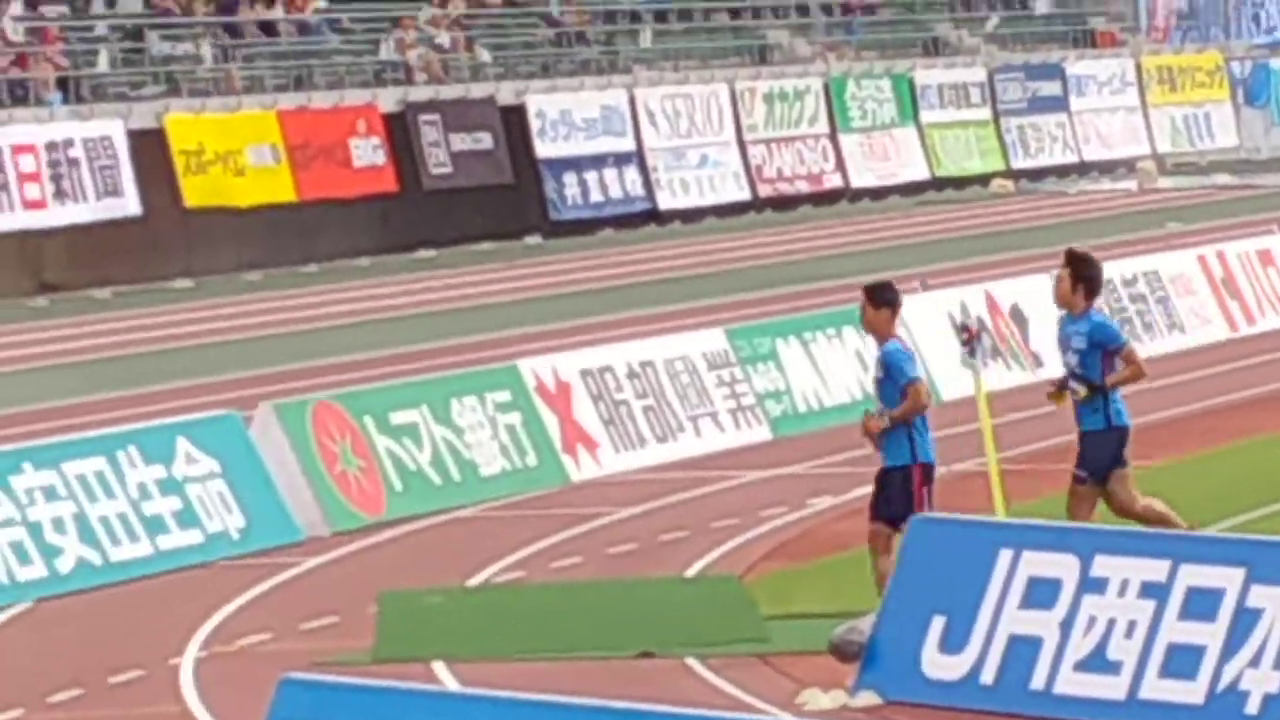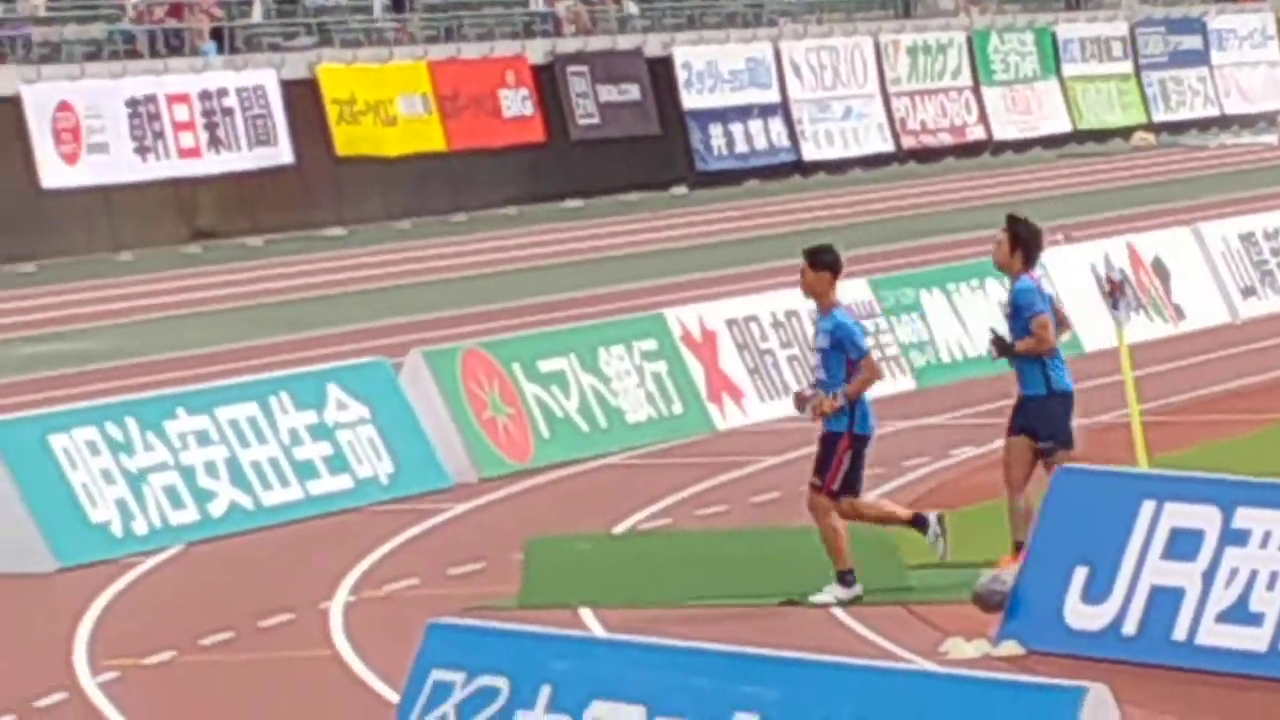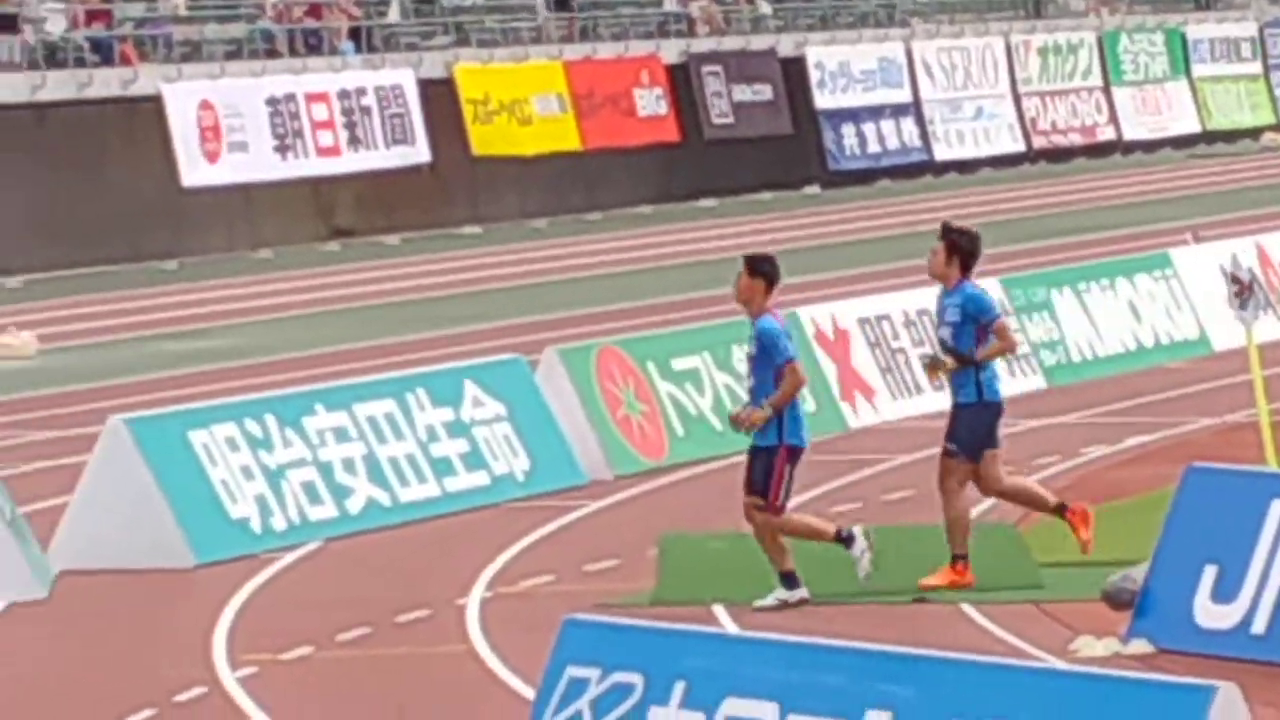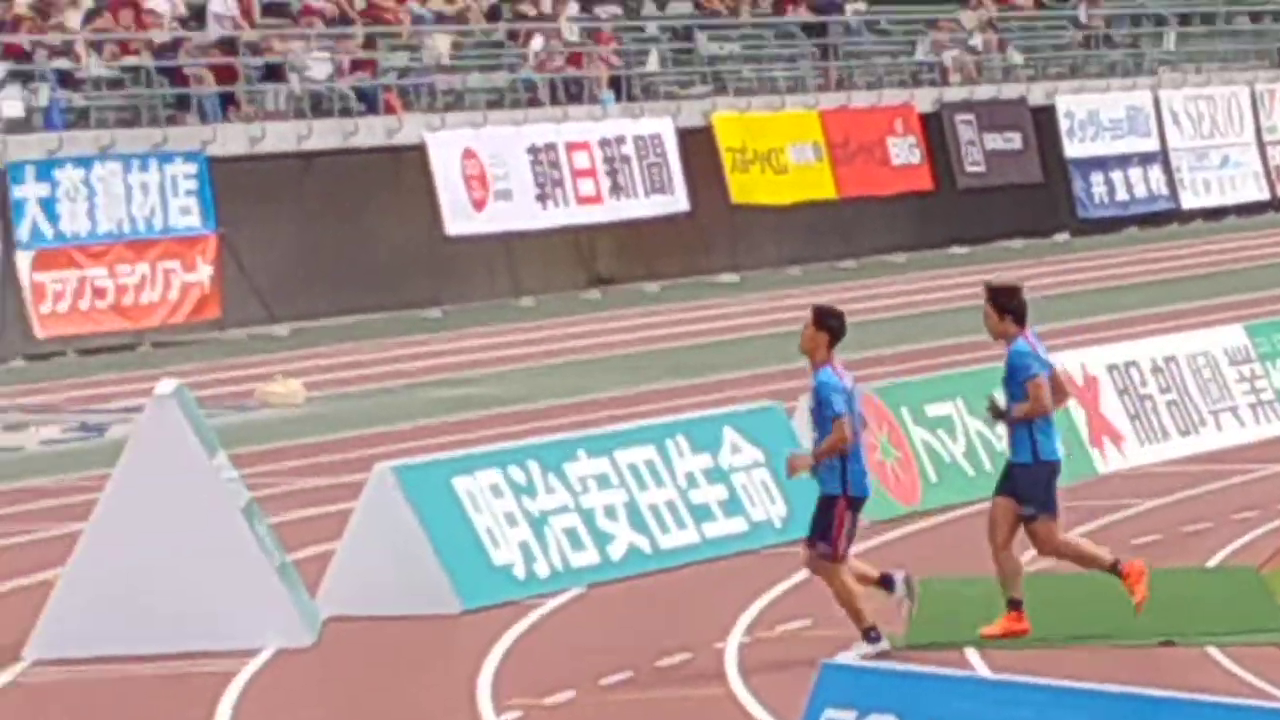
dt=0.4s
person 1, frame 1
left shoulder: (893, 352)
right shoulder: (891, 349)
left elbow: (921, 398)
right elbow: (915, 397)
left wrist: (884, 420)
left hip: (910, 459)
right hip: (896, 459)
right knee: (878, 537)
person 1, frame 2
left shoulder: (841, 323)
right shoulder: (823, 320)
left elbow: (871, 372)
left wrist: (836, 399)
right wrist: (813, 393)
left hip: (847, 426)
right hip: (839, 425)
left knee: (820, 503)
right knee: (845, 505)
left ankle: (846, 582)
right ankle: (924, 521)
person 1, frame 3
left shoulder: (768, 329)
right shoulder: (768, 326)
left elbow: (796, 380)
left wrist: (764, 411)
right wrist: (750, 409)
left hip: (780, 438)
right hip: (767, 438)
left knee: (770, 517)
right knee: (755, 512)
left ankle: (848, 537)
right ankle: (790, 585)
person 1, frame 4
left shoulder: (826, 381)
right shoulder: (836, 376)
left elbow: (843, 435)
right elbow: (851, 427)
left wrist: (810, 460)
right wrist: (816, 457)
left hip: (842, 486)
right hip: (838, 485)
left knee: (830, 567)
right knee: (820, 561)
left ankle: (872, 639)
right ankle: (893, 582)
person 2, frame 1
left shoulder: (1098, 326)
right shoulder: (1067, 323)
left elbow: (1139, 369)
left wrist: (1099, 387)
right wrist: (1063, 386)
left hip: (1105, 428)
right hip: (1093, 428)
left knee: (1077, 507)
right knee: (1126, 505)
person 2, frame 2
left shoulder: (1024, 289)
right shoulder: (1028, 285)
left elbow: (1046, 338)
right elbow: (1062, 325)
left wrist: (1011, 350)
left hip: (1049, 392)
right hip: (1033, 392)
right knee: (1014, 477)
right ankle: (1020, 552)
person 2, frame 3
left shoulder: (972, 296)
right shoulder: (947, 297)
left elbow: (1009, 343)
left wrist: (970, 359)
right wrist: (940, 361)
left hip: (978, 402)
right hip: (968, 401)
left knee: (950, 483)
right knee: (991, 482)
left ankle: (959, 568)
right ankle: (1070, 513)
person 2, frame 4
left shoulder: (1020, 353)
right shoulder: (1029, 347)
left elbow: (1042, 404)
right elbow: (1062, 394)
left wrist: (1007, 415)
left hip: (1035, 460)
right hip: (1022, 460)
left knee: (1048, 543)
right knee: (998, 536)
left ankle: (1128, 571)
right ankle: (1015, 616)
